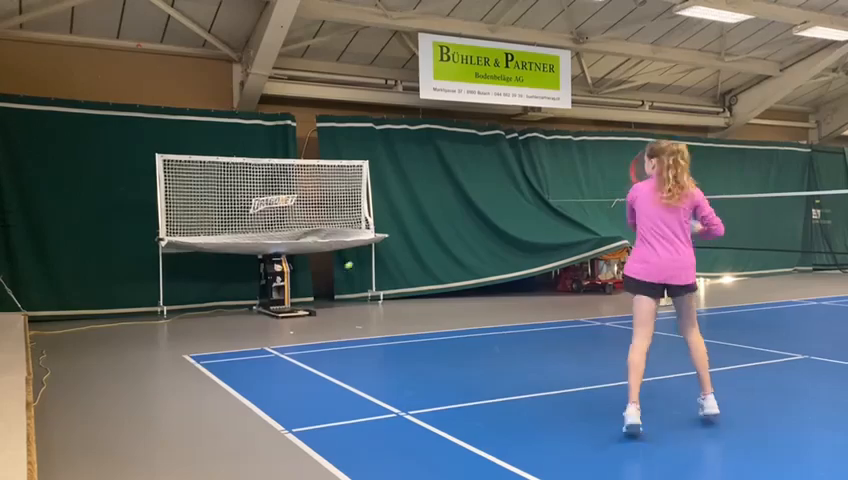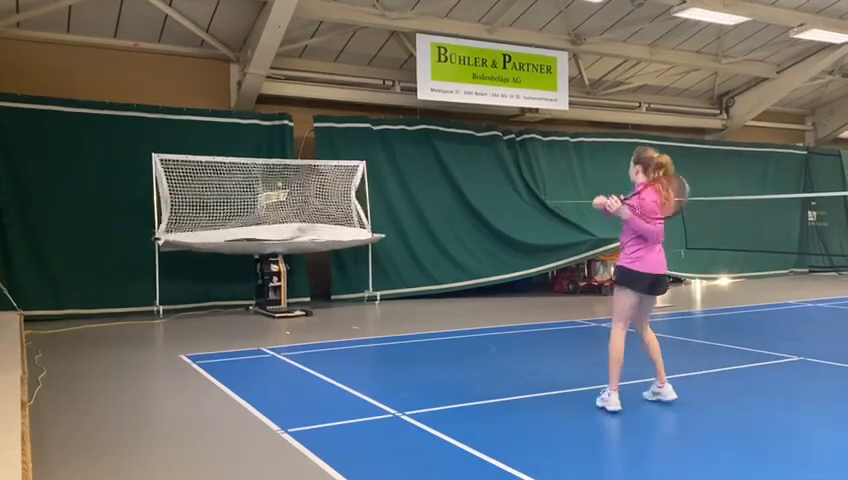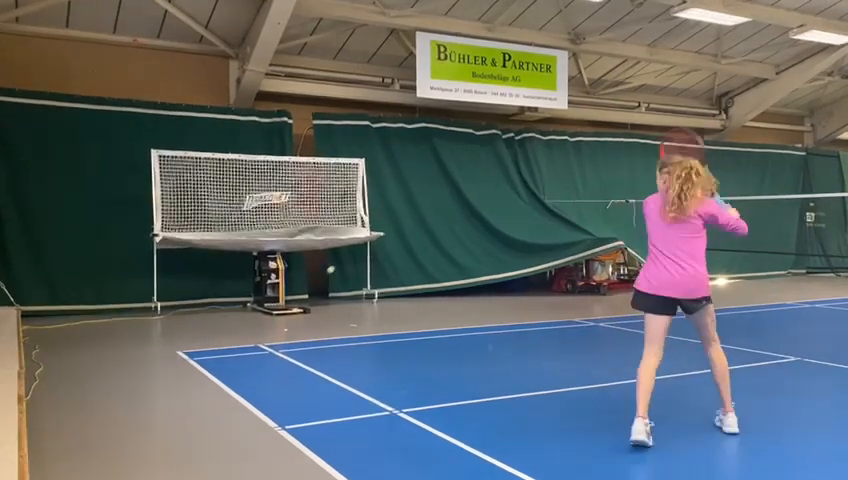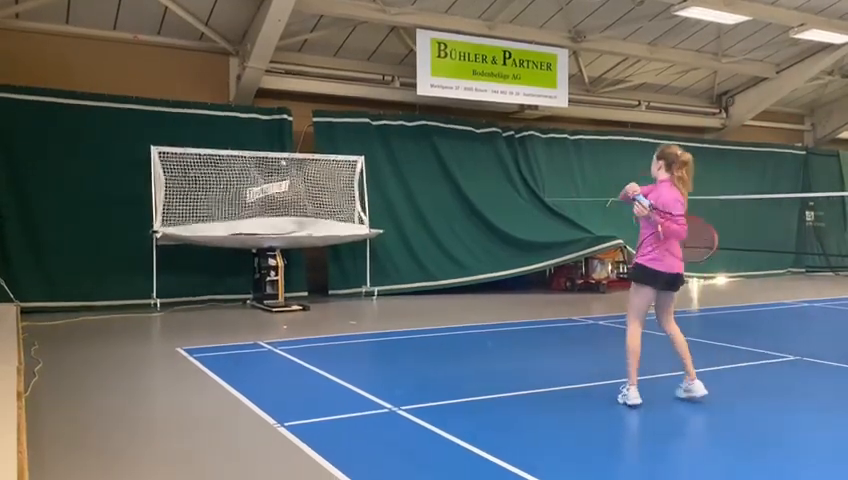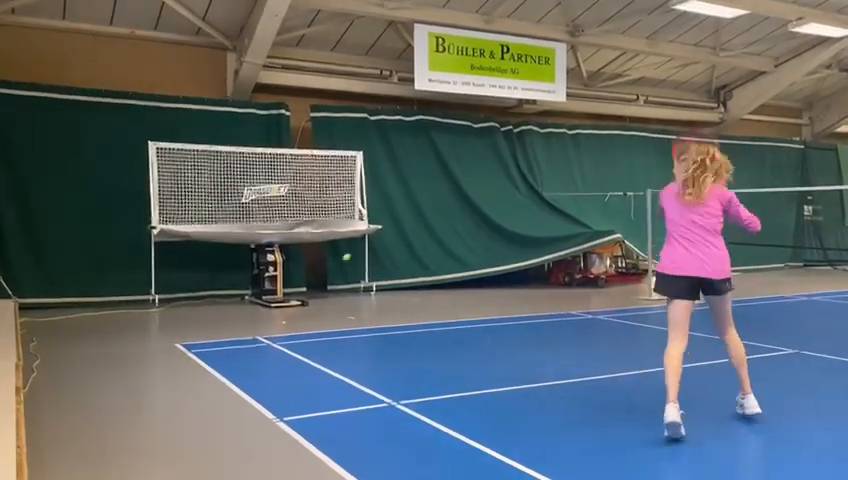
dt=1s
person 1, frame 1
left shoulder: (637, 190)
right shoulder: (690, 191)
right elbow: (717, 230)
right wrist: (697, 228)
left hip: (645, 271)
right hip: (681, 270)
left knee: (641, 339)
right knee: (691, 333)
left ankle: (633, 408)
right ankle: (708, 398)
person 1, frame 2
left shoulder: (647, 195)
right shoulder: (643, 192)
left elbow: (655, 234)
right elbow: (622, 209)
left wrist: (626, 214)
right wrist: (606, 203)
left hip: (637, 267)
right hip: (653, 269)
left knee: (618, 328)
right knee: (642, 327)
left ankle: (612, 393)
right ankle: (663, 385)
person 1, frame 3
left shoulder: (650, 204)
right shoulder: (704, 204)
right elbow: (741, 229)
right wrist: (732, 215)
left hip: (656, 287)
right hip: (694, 285)
left knee: (652, 355)
right knee: (712, 344)
left ankle: (641, 422)
right ankle: (728, 414)
person 1, frame 4
left shoulder: (670, 194)
right shoulder: (658, 189)
left elbow: (680, 232)
right elbow: (630, 197)
left wrist: (651, 216)
right wrist: (633, 191)
left hip: (654, 265)
right hip: (668, 268)
left knee: (634, 323)
right knee: (668, 323)
left ankle: (631, 389)
right ankle: (692, 381)
person 1, frame 5
left shoulder: (669, 193)
right shoulder: (721, 192)
right elbow: (753, 226)
left hip: (678, 270)
right hip: (715, 269)
left knee: (677, 341)
right knee: (728, 332)
left ankle: (672, 407)
right ankle: (747, 397)
